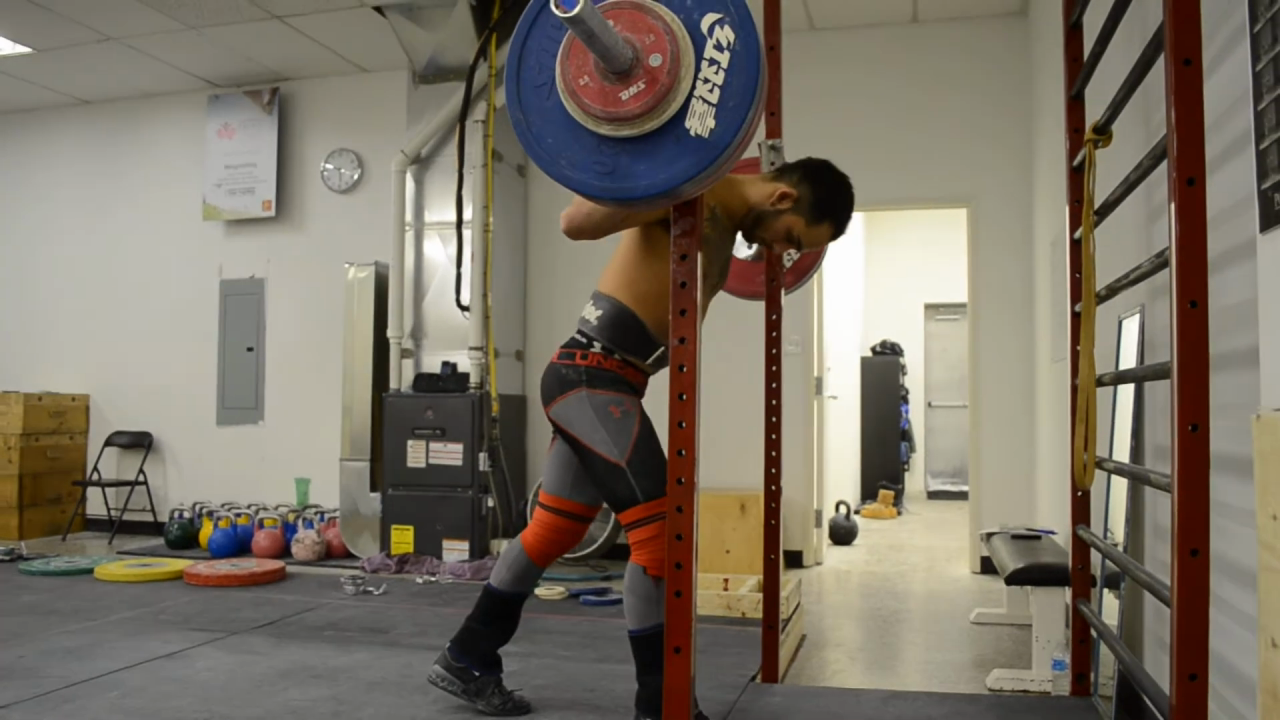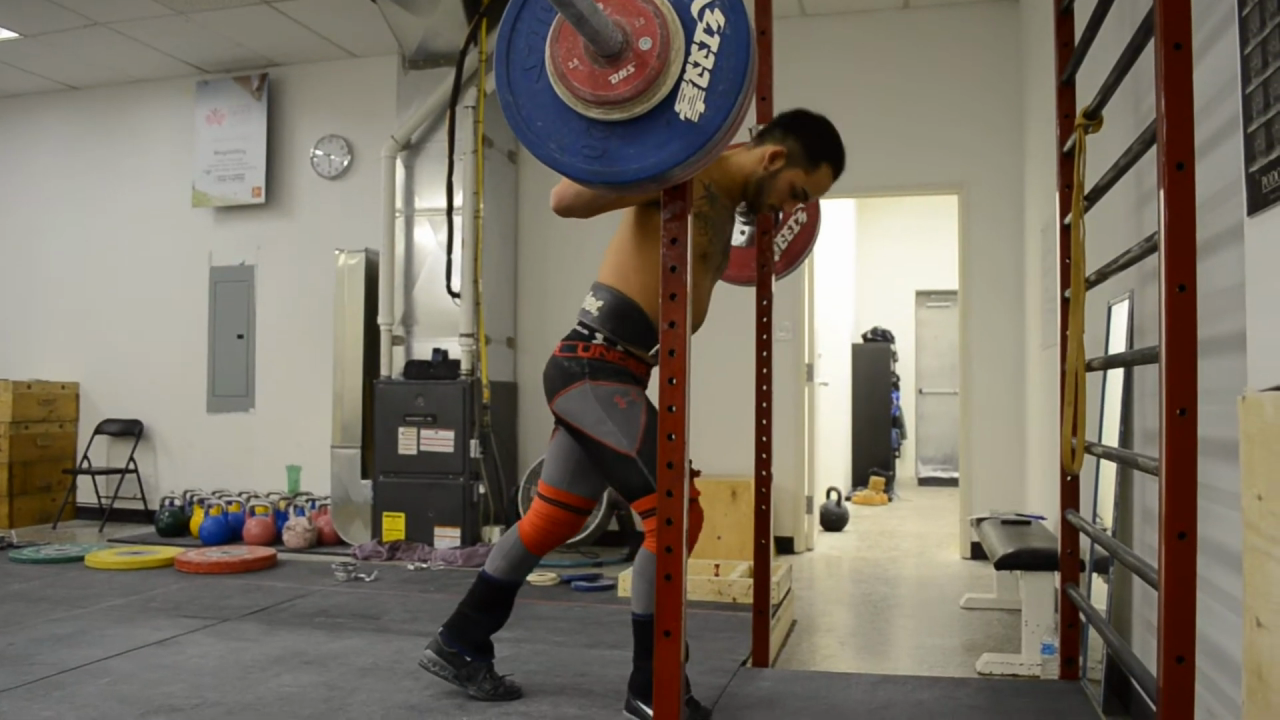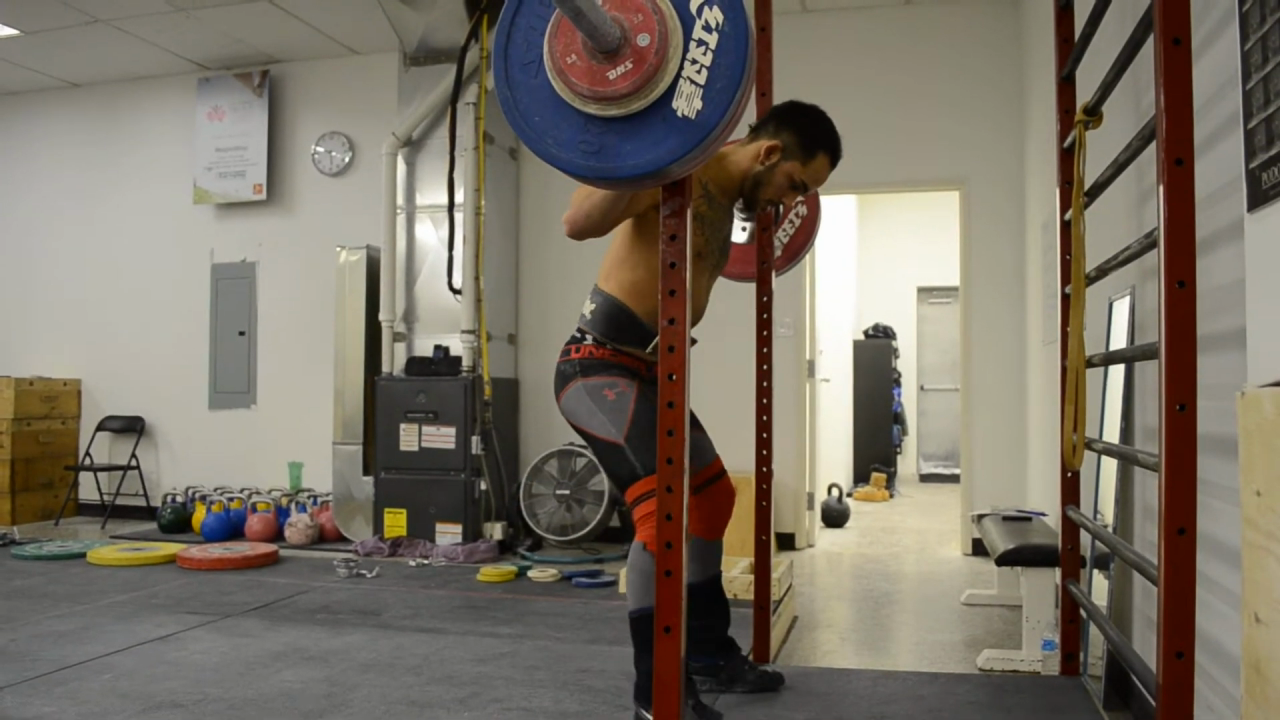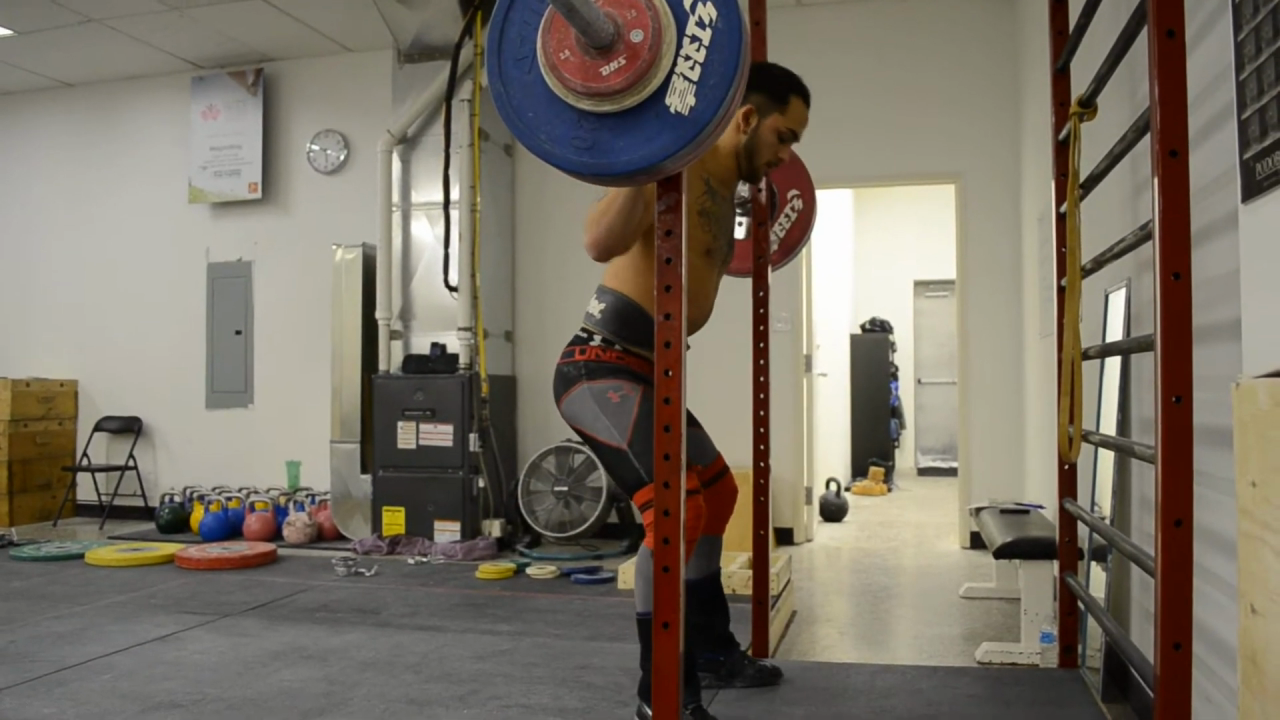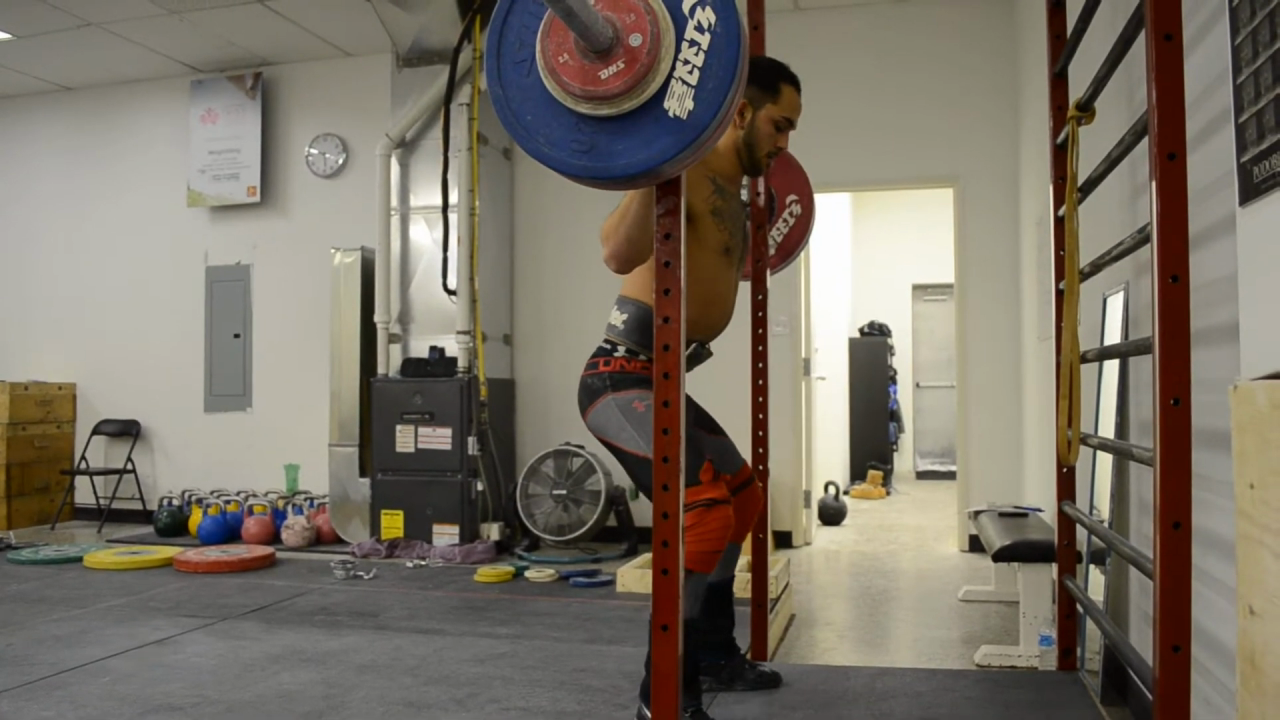
dt=1s
person 1, frame 1
left shoulder: (722, 219)
right elbow: (576, 221)
left hip: (599, 380)
right hip: (591, 376)
left knee: (555, 528)
right knee: (658, 530)
left ankle: (467, 660)
person 1, frame 2
left shoulder: (722, 200)
right elbow: (565, 199)
left hip: (602, 371)
right hip: (594, 366)
left knee: (553, 517)
left ankle: (458, 645)
person 1, frame 3
left shoulder: (723, 197)
right elbow: (578, 221)
left wrist: (756, 221)
left hip: (640, 369)
right hip: (598, 365)
left knee: (712, 498)
right knee: (665, 504)
left ankle: (709, 656)
person 1, frame 4
left shoulder: (721, 188)
right shoulder: (681, 166)
right elbow: (601, 243)
left wrist: (744, 215)
left hip: (637, 370)
right hip: (600, 366)
left knee: (714, 493)
right knee: (676, 505)
left ankle: (711, 651)
person 1, frame 5
left shoulder: (727, 189)
right shoulder: (687, 171)
right elbow: (619, 253)
left wrist: (753, 216)
left hip: (659, 380)
right hip: (623, 377)
left knee: (739, 499)
right knee: (704, 512)
left ankle: (712, 657)
